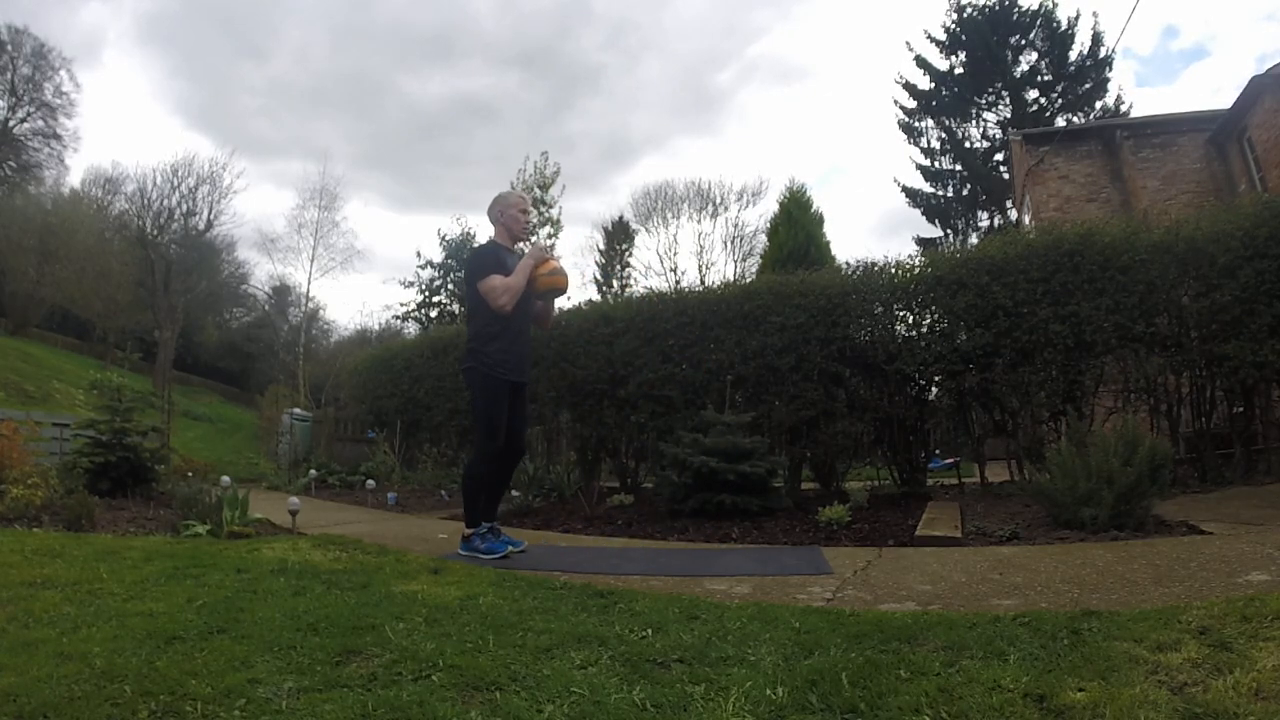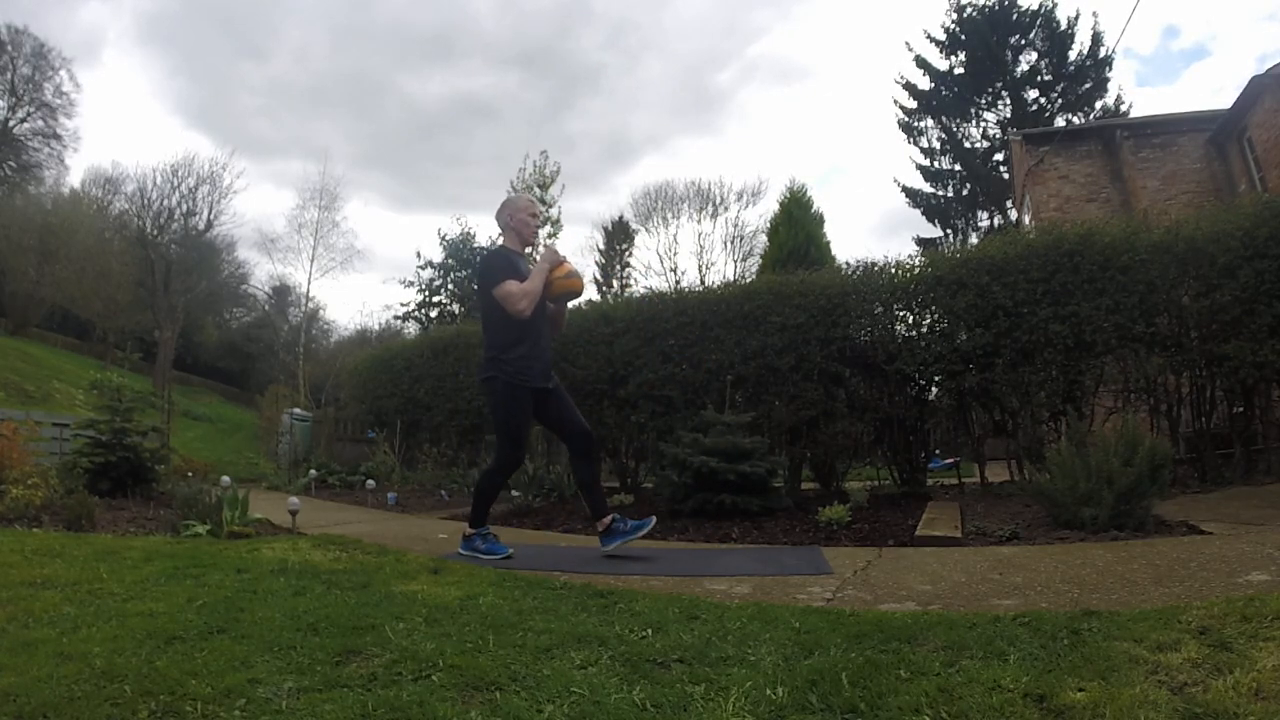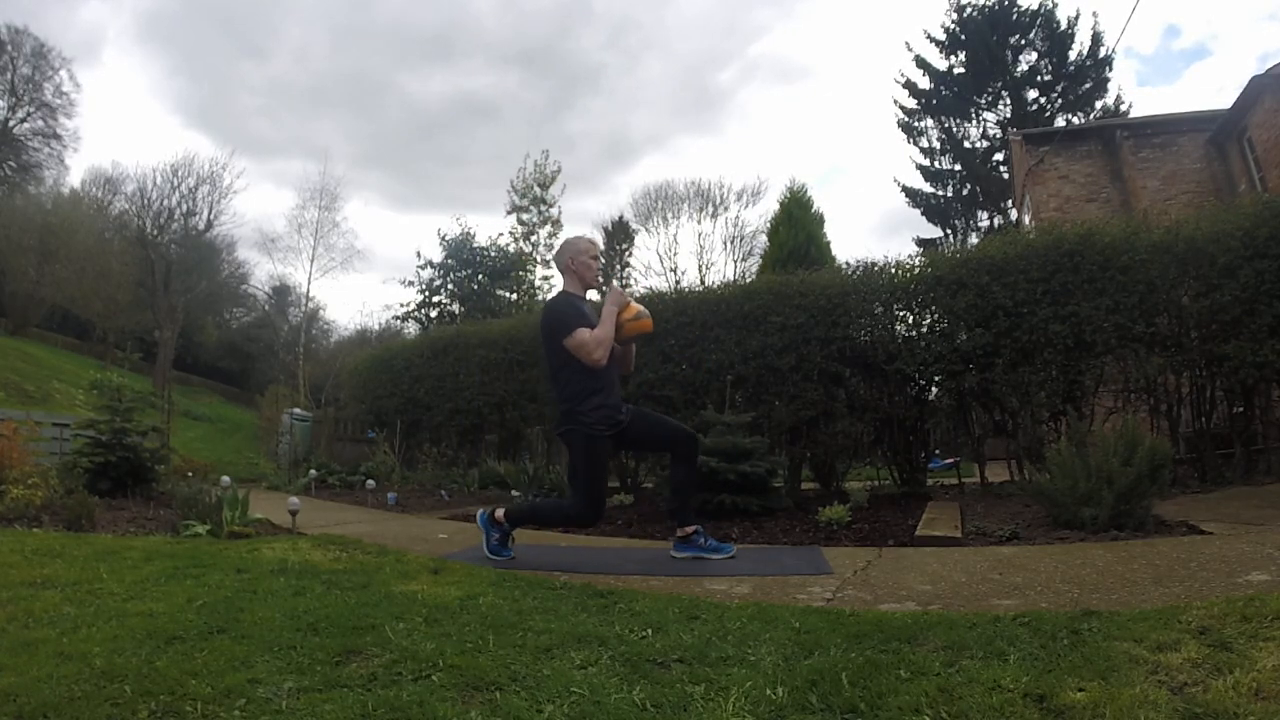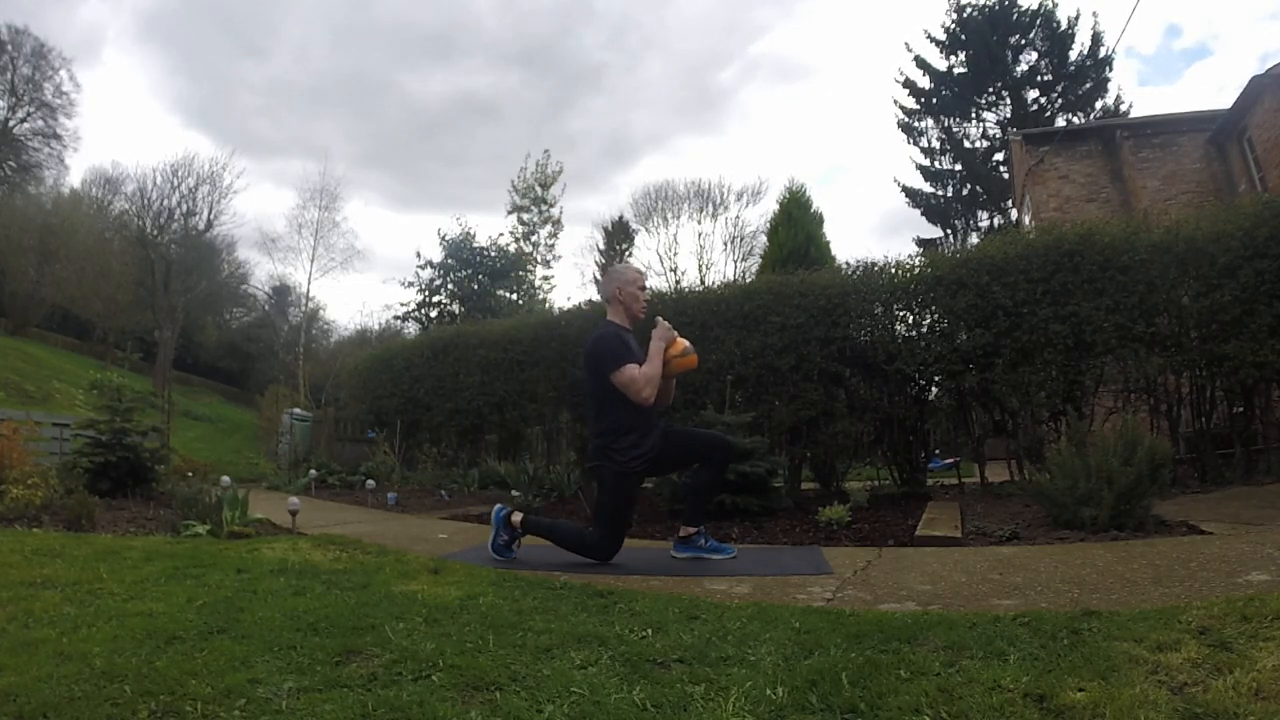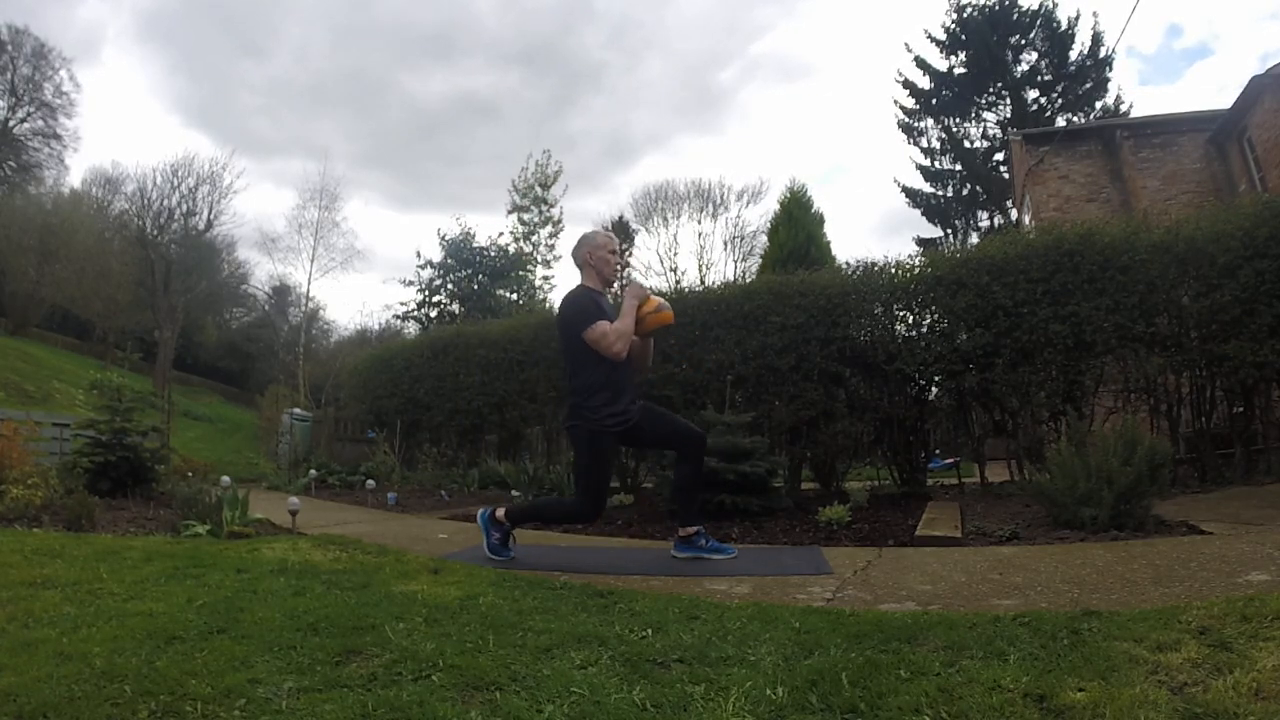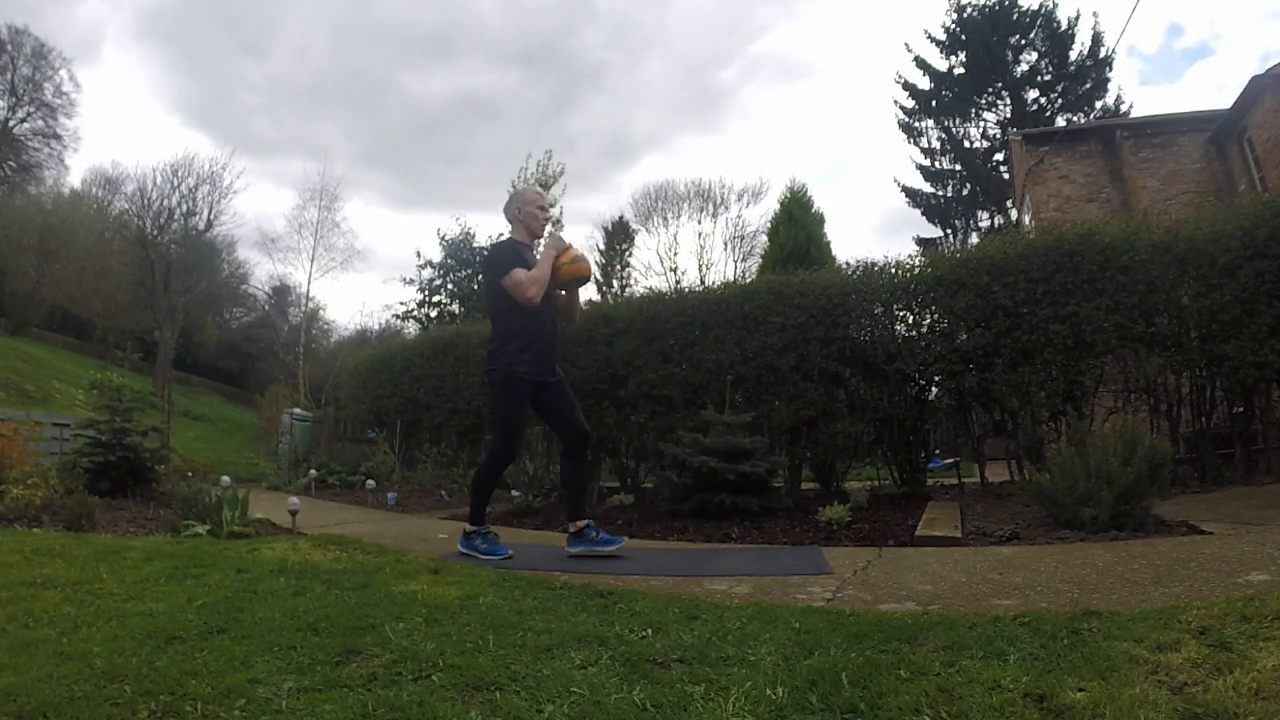
dt=0.4s
person 1, frame 1
left shoulder: (520, 262)
right shoulder: (483, 256)
left elbow: (542, 320)
right elbow: (502, 300)
right wrist: (529, 261)
left hip: (514, 371)
right hip: (488, 368)
left knee: (513, 449)
right knee: (489, 448)
left ankle: (487, 525)
right ankle: (472, 533)
person 1, frame 2
left shoulder: (529, 266)
right shoulder: (495, 262)
left elbow: (553, 325)
right elbow: (520, 305)
right wrist: (544, 265)
left hip: (540, 377)
right hip: (510, 377)
left knee: (582, 439)
right knee: (510, 457)
left ankle: (606, 525)
right ankle: (474, 533)
person 1, frame 3
left shoulder: (588, 310)
right shoulder: (559, 309)
left elbow: (624, 366)
right elbow: (596, 355)
right wrist: (611, 308)
left hip: (614, 413)
right hip: (586, 423)
left knee: (684, 441)
right knee: (587, 511)
left ankle: (687, 535)
right ankle: (499, 519)
person 1, frame 4
left shoulder: (628, 340)
right shoulder: (606, 340)
left elbow: (661, 400)
right elbow: (644, 394)
right wrist: (658, 344)
left hip: (646, 444)
right hip: (619, 456)
left knee: (718, 448)
right knee: (604, 547)
left ankle: (689, 535)
right ankle: (513, 521)
person 1, frame 5
left shoulder: (602, 304)
right shoulder: (578, 303)
left elbow: (642, 361)
right elbow: (616, 348)
right wrist: (631, 301)
left hip: (626, 409)
right hip: (594, 419)
left knee: (692, 441)
right knee: (587, 507)
left ankle: (688, 535)
right ankle: (499, 518)
person 1, frame 6
left shoulder: (537, 259)
right shoulder: (501, 254)
left elbow: (569, 315)
right elbow: (530, 294)
right wrist: (550, 252)
left hip: (545, 370)
right hip: (512, 370)
left knee: (578, 436)
right knee: (503, 452)
left ankle: (580, 530)
right ankle: (473, 532)
